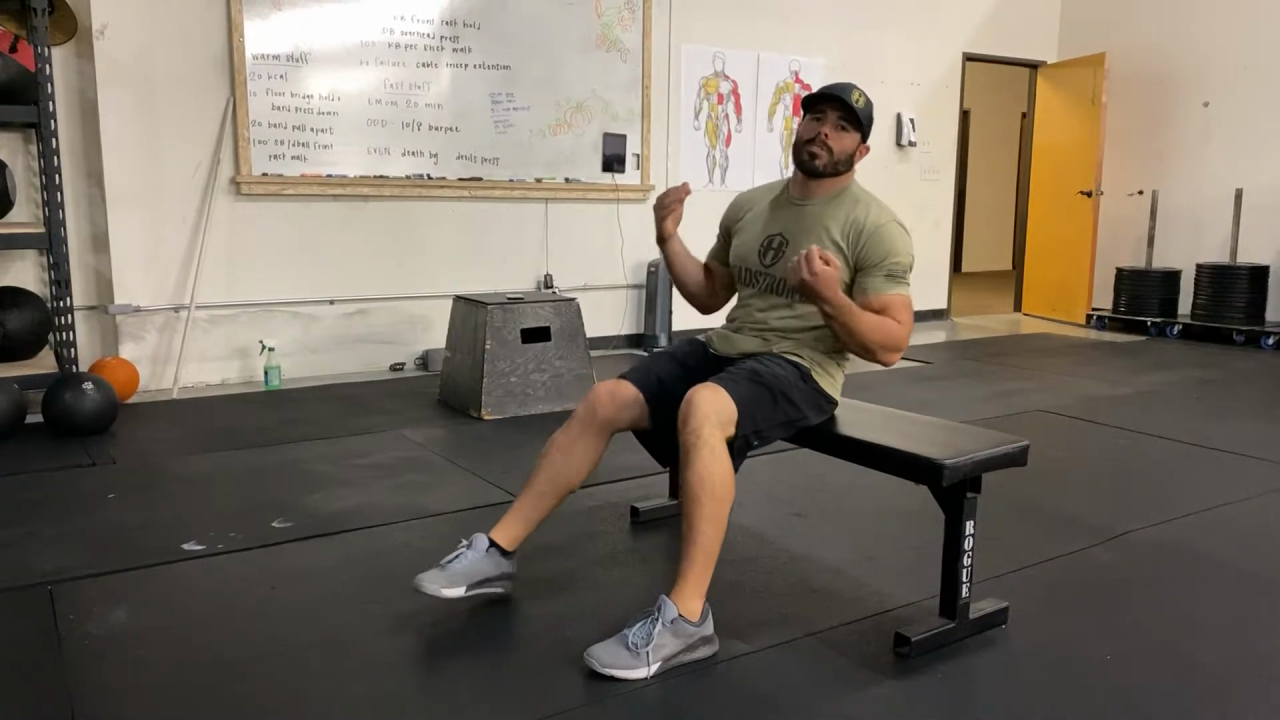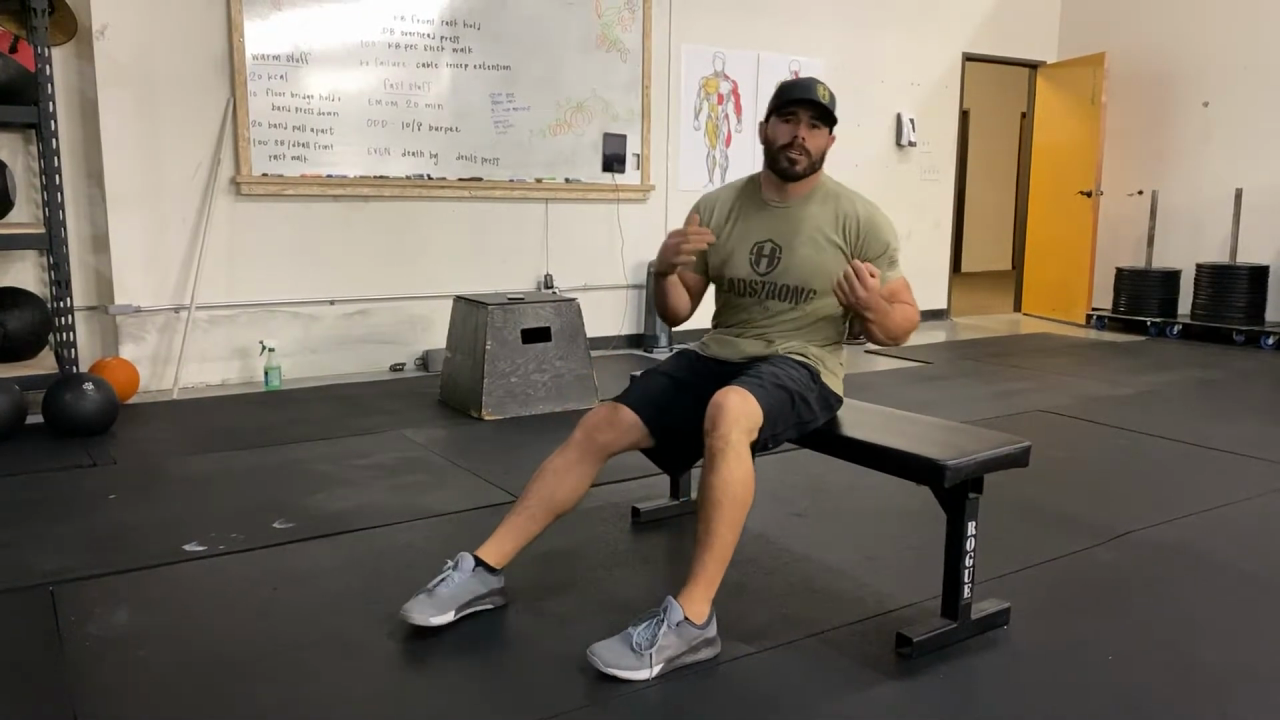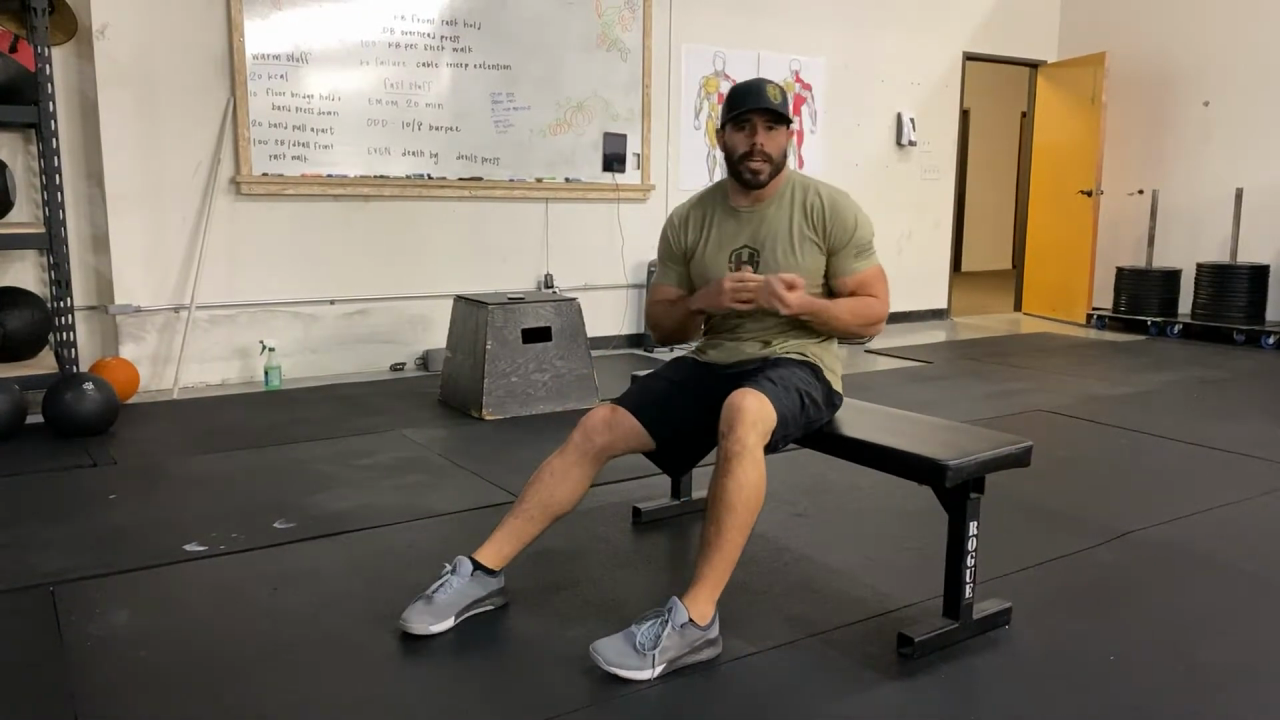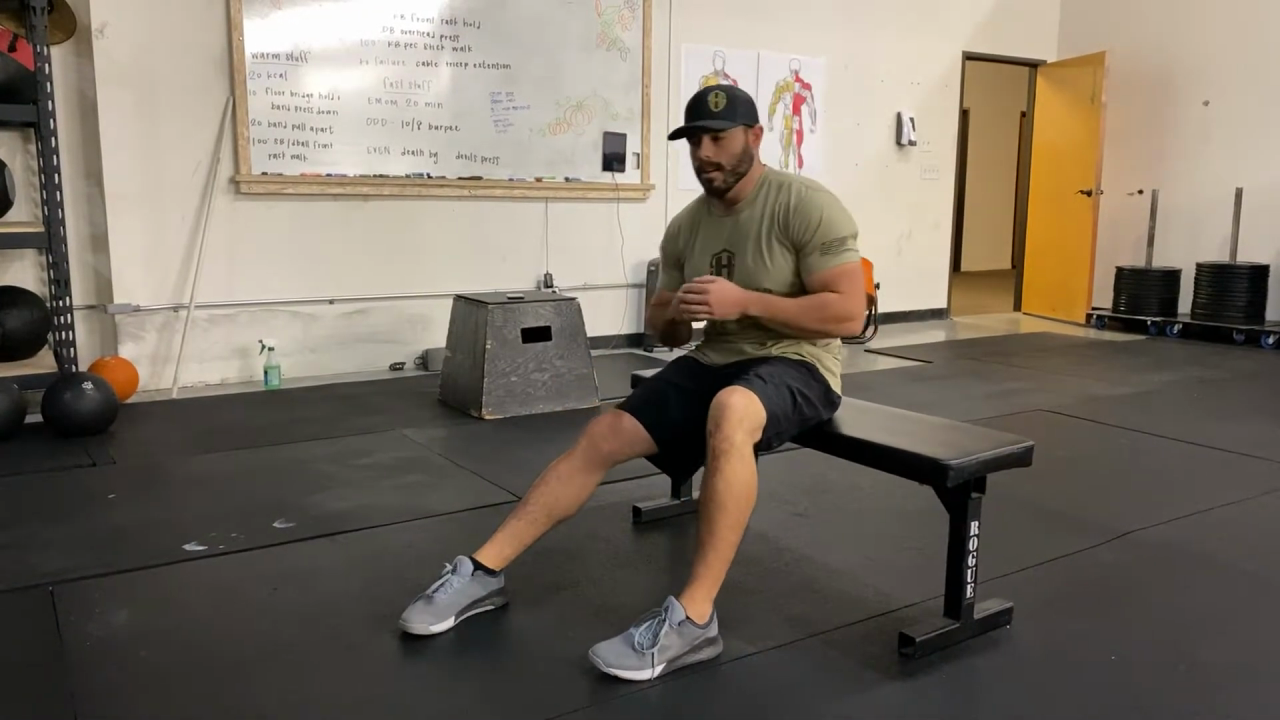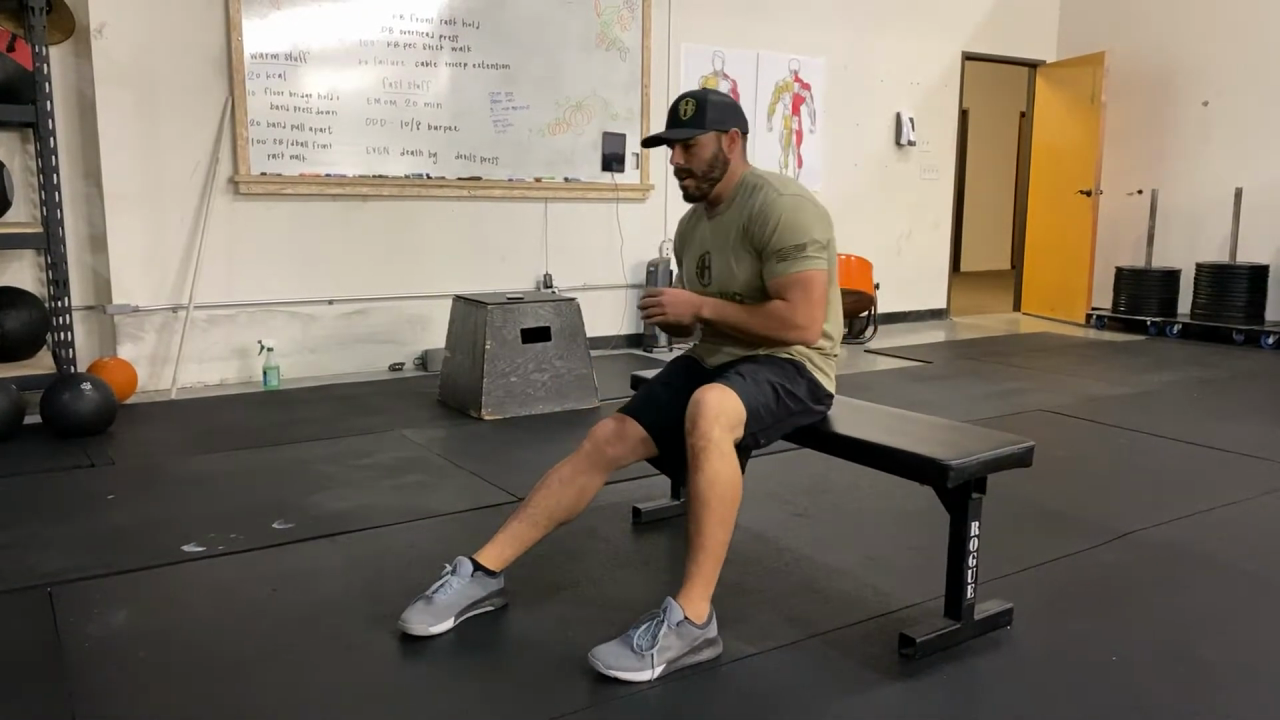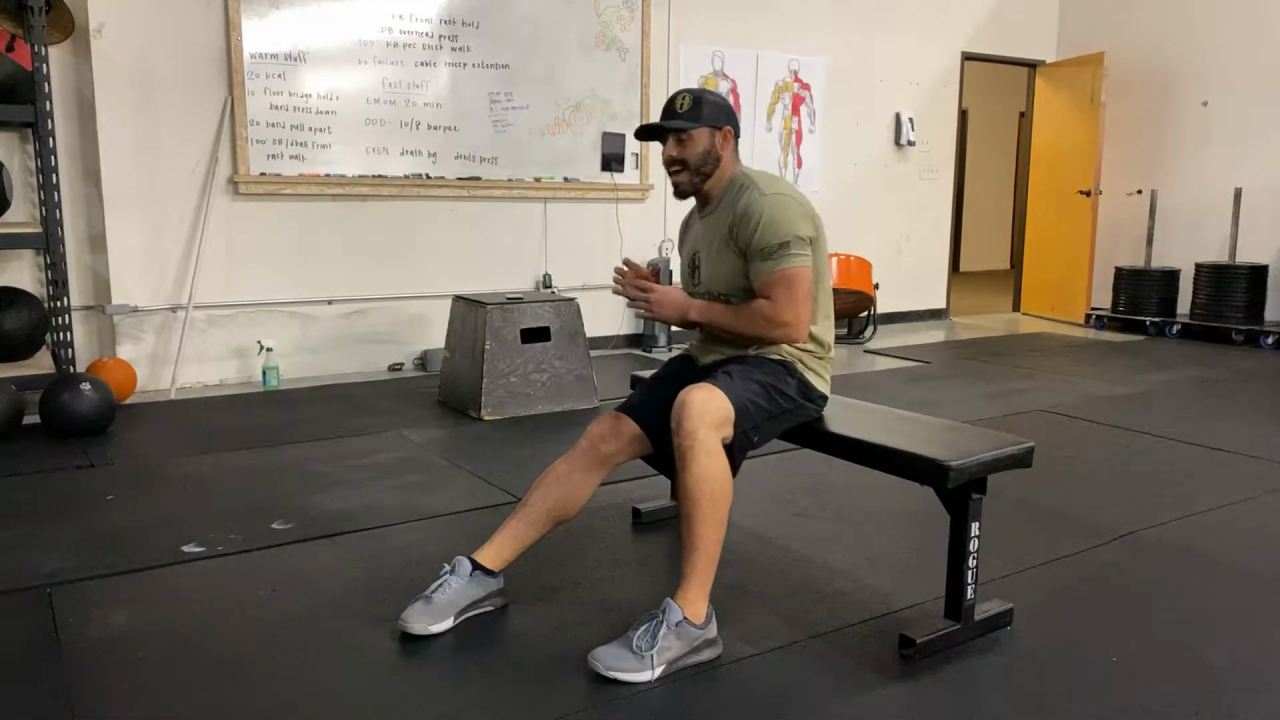
dt=0.3s
person 1, frame 1
left shoulder: (874, 228)
right shoulder: (752, 204)
left elbow: (889, 345)
right elbow: (707, 297)
left wrist: (832, 299)
right wrist: (668, 241)
left hip: (800, 369)
right hip: (727, 349)
left knee: (702, 408)
right knee: (604, 404)
left ankle: (685, 617)
right ankle: (495, 551)
person 1, frame 2
left shoulder: (858, 219)
right shoulder: (717, 206)
left elbow: (902, 325)
right elbow: (676, 312)
left wrist: (870, 306)
right wrist: (665, 271)
left hip: (800, 367)
right hip: (717, 355)
left knee: (726, 413)
right knee: (600, 427)
left ankle: (690, 619)
right ankle: (483, 569)
person 1, frame 3
left shoulder: (830, 210)
right shoulder: (688, 220)
left elbow: (873, 314)
right elbow: (660, 324)
left wrist: (801, 305)
right wrist: (704, 302)
left hip: (796, 365)
right hip: (712, 361)
left knee: (741, 415)
right knee: (596, 430)
left ankle: (694, 619)
right ankle: (480, 573)
person 1, frame 4
left shoulder: (807, 206)
right shoulder: (686, 226)
left elbow: (848, 314)
right elbow: (662, 327)
left wrist: (745, 301)
right wrist: (676, 314)
left hip: (795, 365)
right hip: (714, 360)
left knee: (729, 414)
right knee: (602, 436)
left ankle: (692, 618)
right ankle: (481, 572)
person 1, frame 5
left shoulder: (781, 207)
right shoulder: (693, 224)
left elbow: (801, 324)
left wrist: (699, 308)
right wrist: (670, 310)
left hip: (791, 366)
right hip: (716, 362)
left knee: (708, 410)
right knee: (606, 440)
left ankle: (691, 618)
right ankle: (480, 573)
person 1, frame 6
left shoulder: (766, 206)
right shoulder: (697, 219)
left elbow: (786, 322)
left wrist: (686, 308)
right wrist: (657, 296)
left hip: (785, 366)
right hip: (714, 361)
left knee: (694, 410)
right knee: (602, 439)
left ankle: (690, 619)
right ankle: (479, 572)
